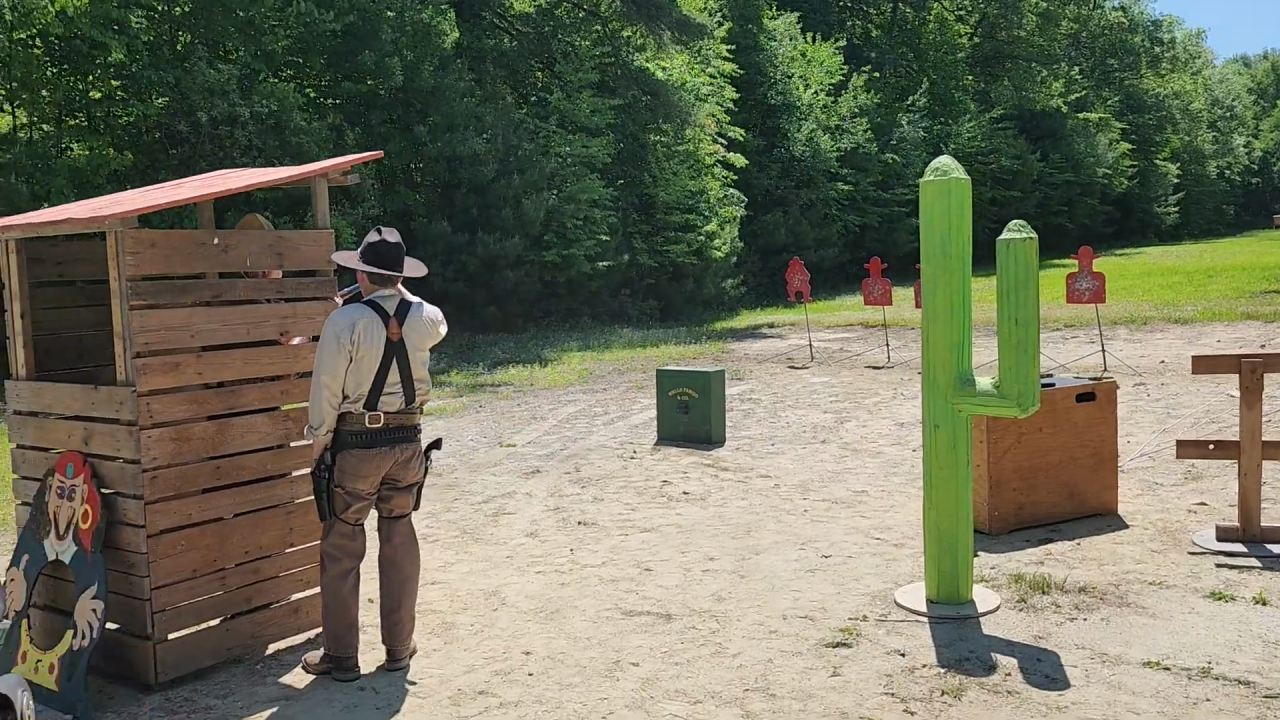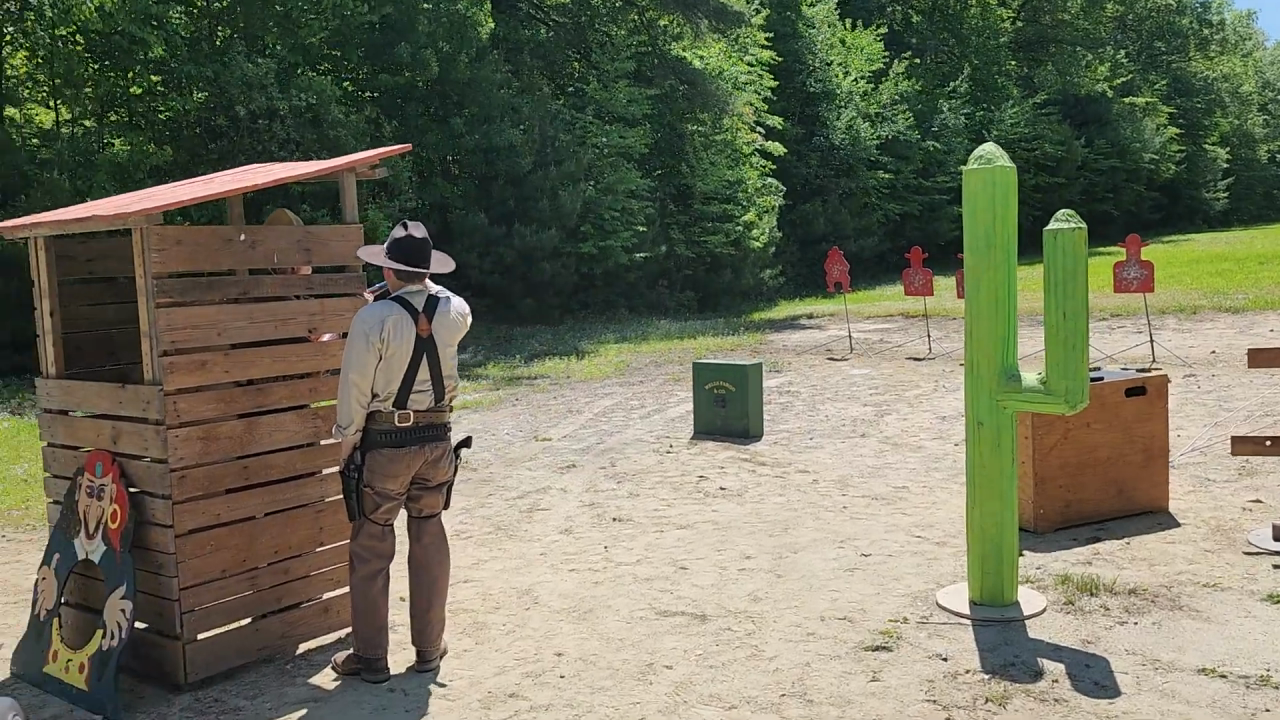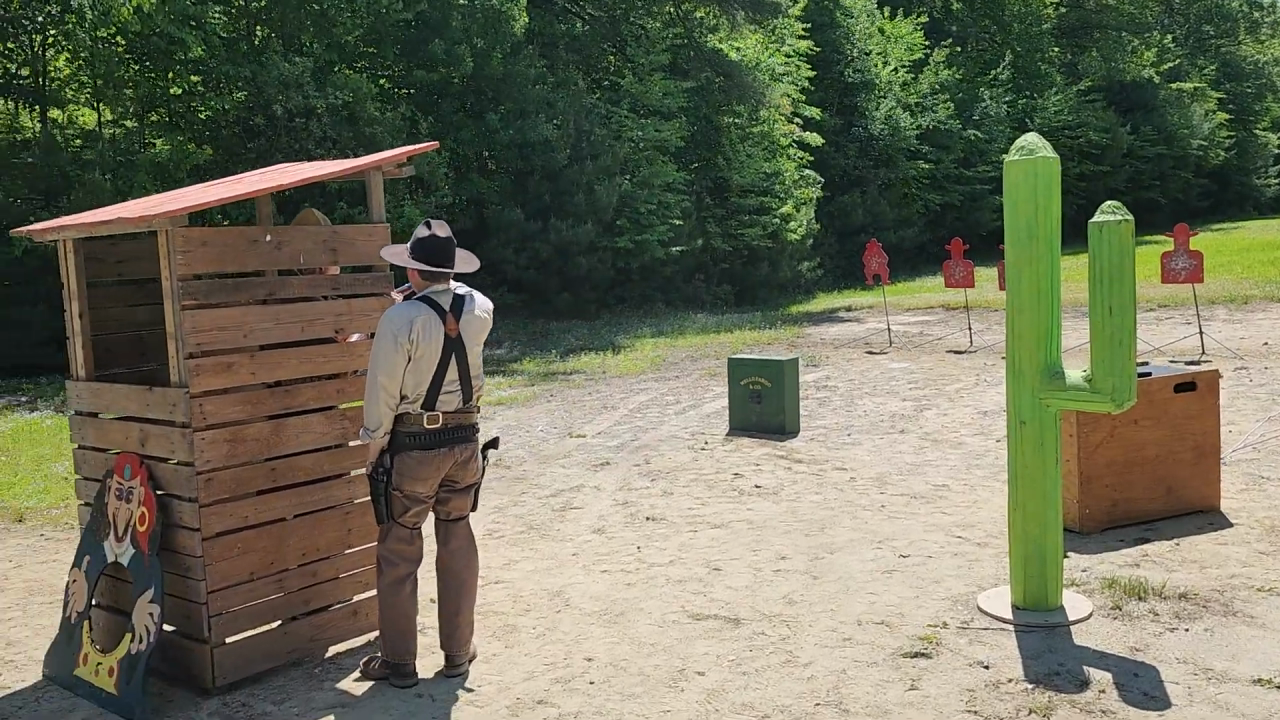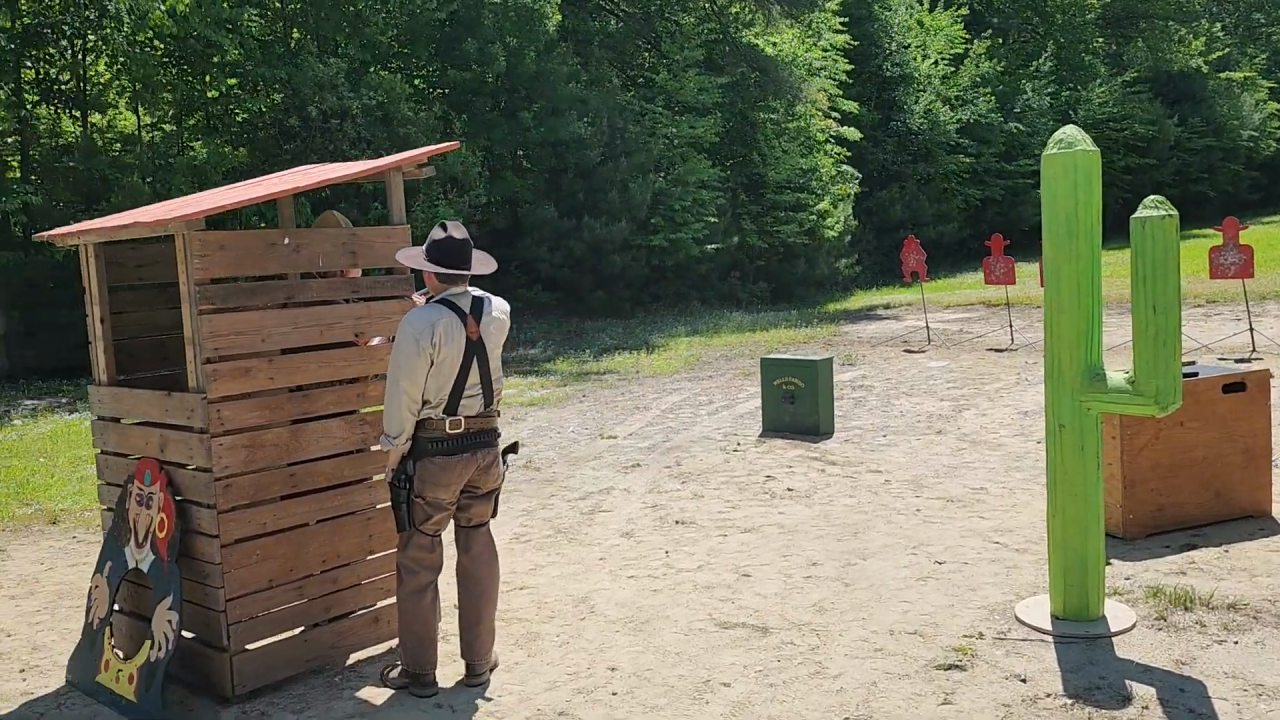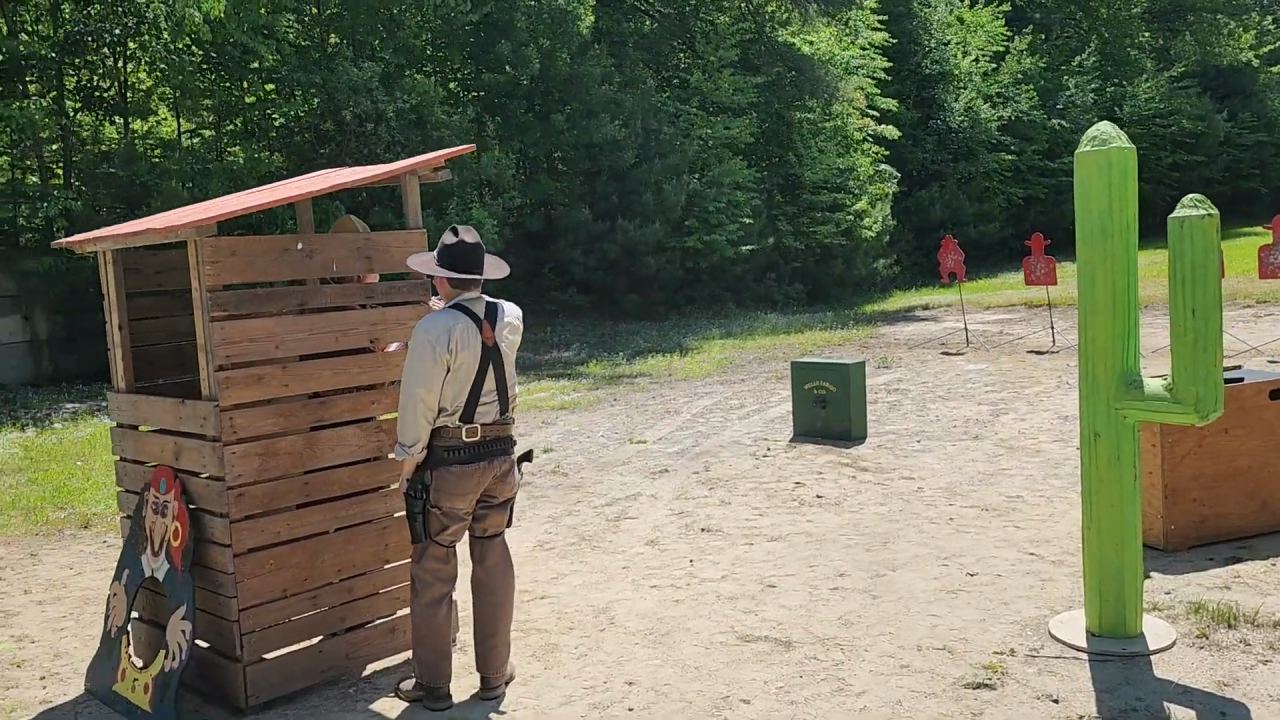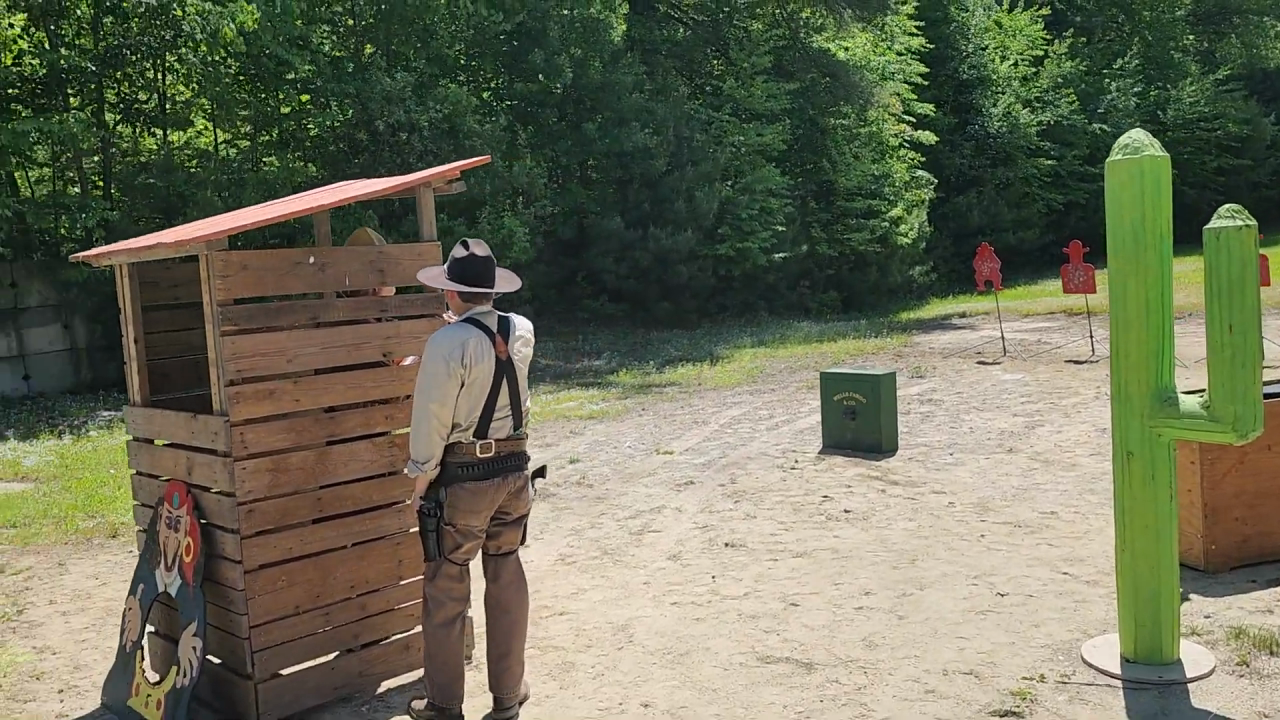
dt=0.2s
person 1, frame 1
left shoulder: (345, 320)
right shoulder: (426, 318)
left elbow: (326, 391)
left wrist: (318, 445)
right wrist: (399, 291)
left hip: (355, 444)
right hip: (406, 442)
left knee: (341, 550)
right knee: (400, 543)
left ankle: (341, 655)
right ankle: (399, 647)
person 1, frame 2
left shoulder: (373, 317)
right shoulder: (454, 312)
left elbow: (354, 390)
left wrist: (346, 444)
right wrist: (424, 284)
left hip: (384, 443)
right hip: (435, 440)
left knee: (370, 550)
right knee: (429, 543)
left ankle: (370, 656)
right ankle: (429, 648)
person 1, frame 3
left shoulder: (400, 318)
right shoulder: (479, 310)
left elbow: (382, 392)
left wrist: (374, 447)
right wrist: (445, 281)
left hip: (413, 446)
right hip: (463, 441)
left knee: (398, 553)
right knee: (457, 545)
left ankle: (399, 661)
right ankle: (458, 652)
person 1, frame 4
left shoulder: (420, 322)
right shoulder: (497, 312)
left elbow: (403, 397)
left wrist: (394, 453)
right wrist: (456, 285)
left hip: (433, 452)
right hip: (484, 446)
left knee: (419, 560)
right knee: (478, 551)
left ankle: (419, 670)
right ankle: (478, 660)
person 1, frame 5
left shoulder: (435, 327)
right shoulder: (510, 318)
left elbow: (418, 405)
left wrist: (408, 463)
right wrist: (463, 296)
left hip: (448, 461)
right hip: (499, 454)
left knee: (433, 569)
right knee: (493, 561)
left ankle: (433, 684)
right ankle: (494, 673)
person 1, frame 6
left shoulder: (448, 342)
right shoulder: (522, 331)
left elbow: (431, 420)
left wrist: (421, 480)
left hip: (462, 477)
right hip: (513, 469)
left knee: (446, 588)
right knee: (506, 577)
